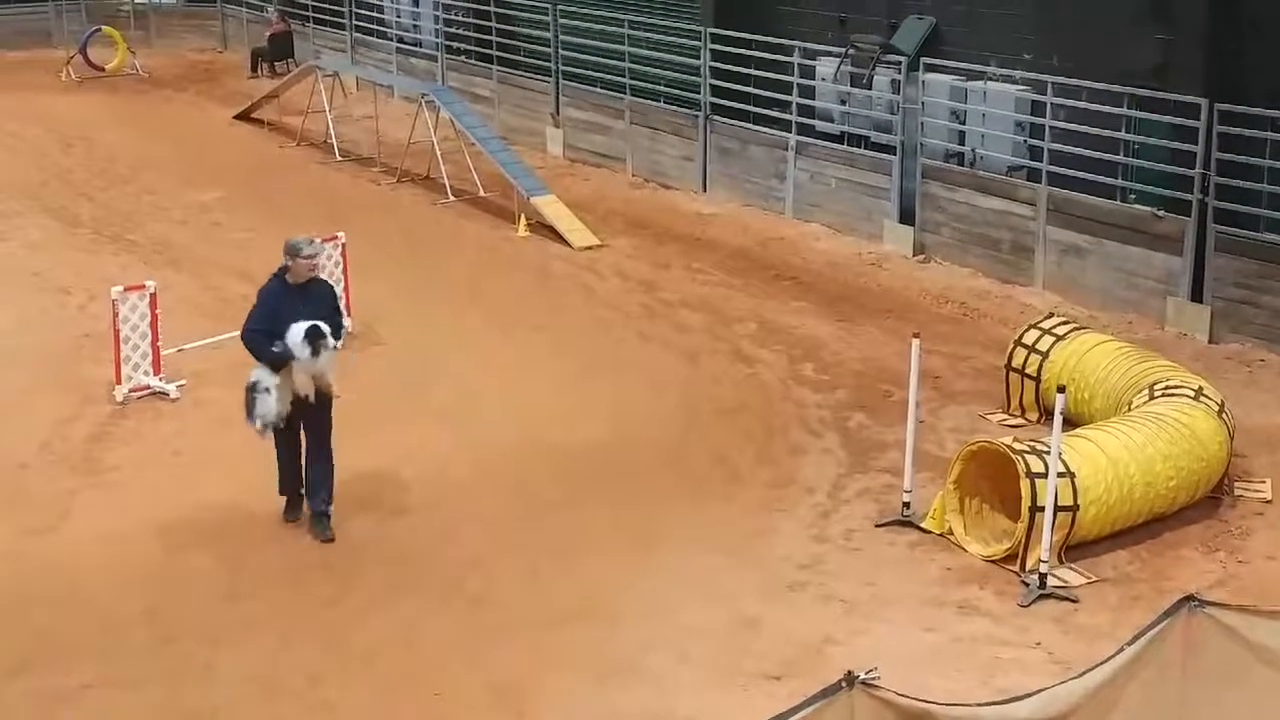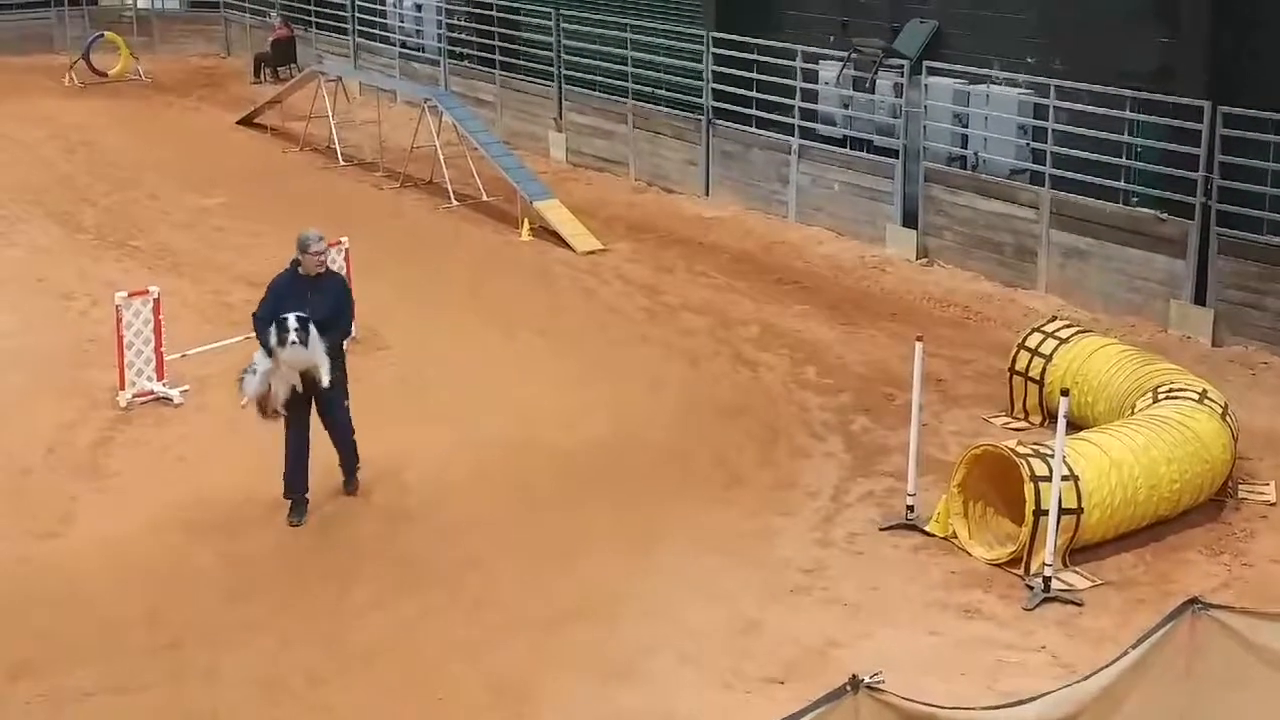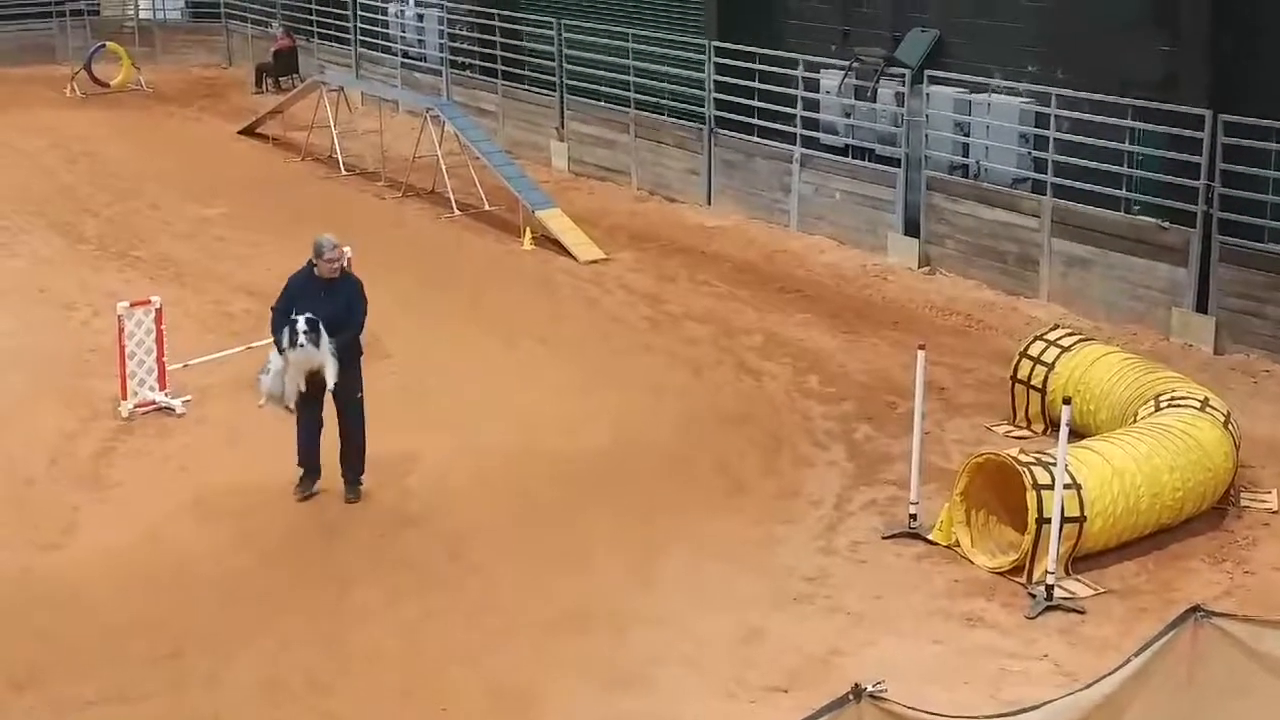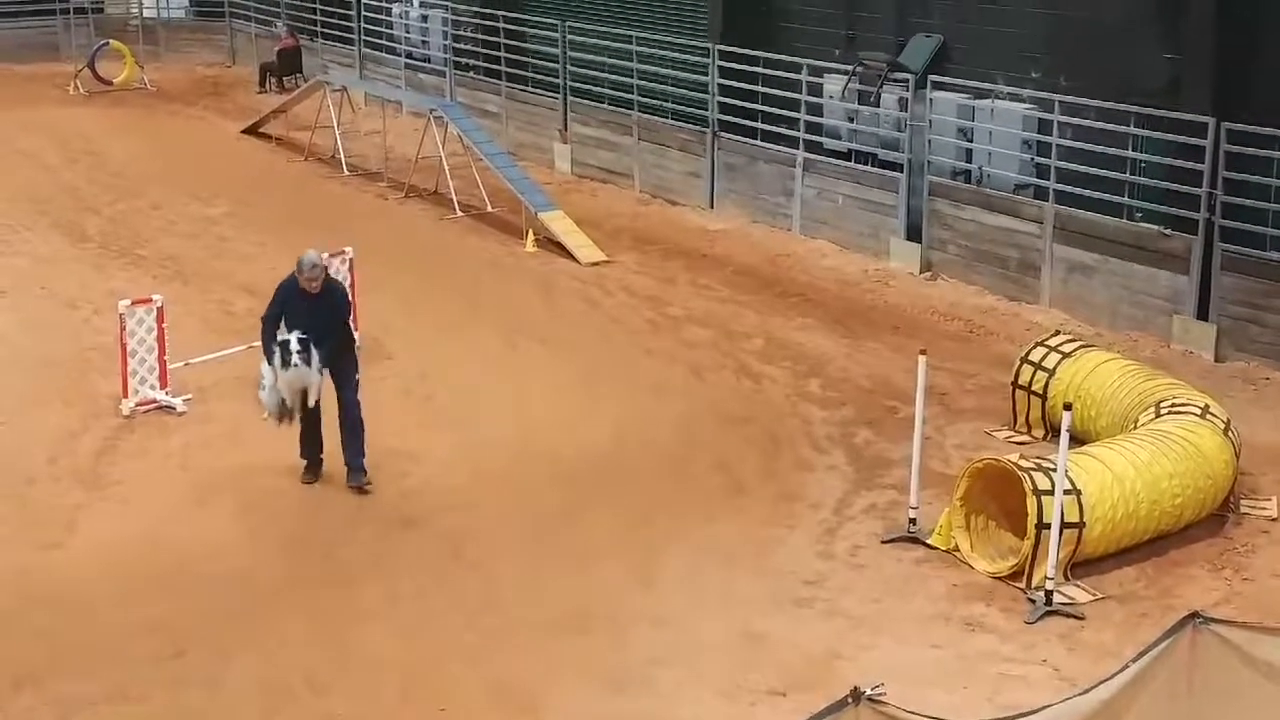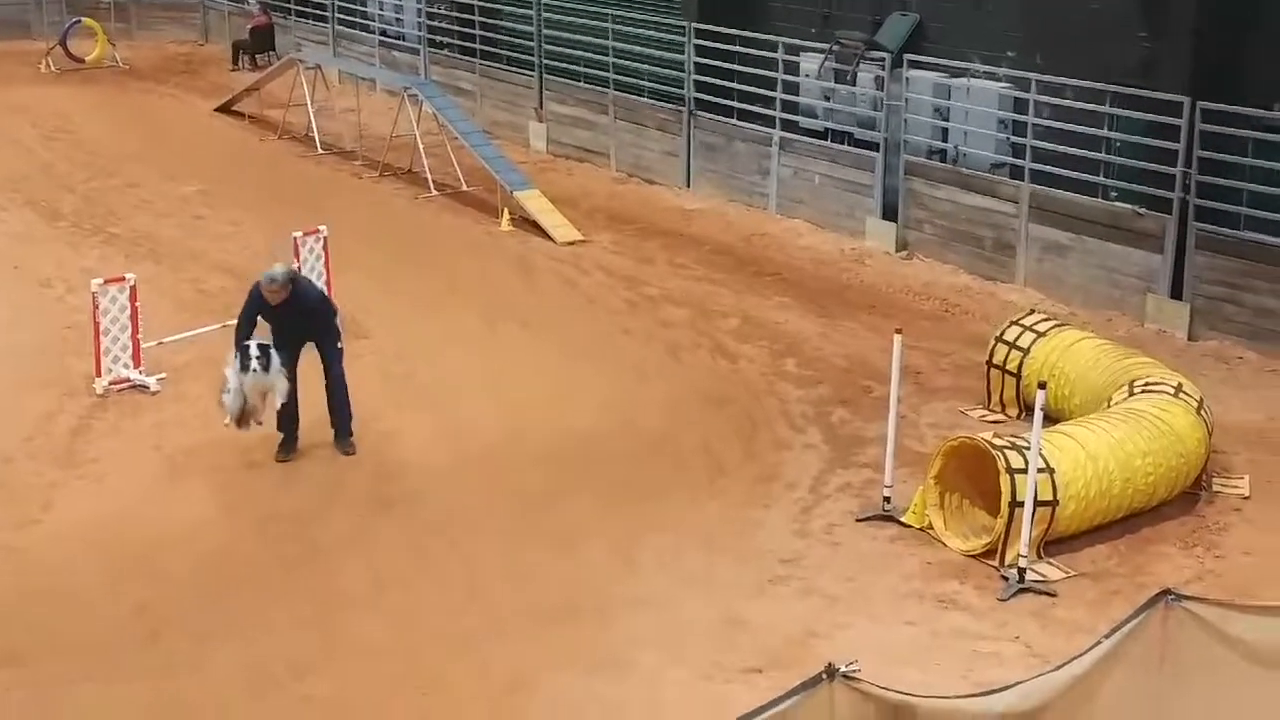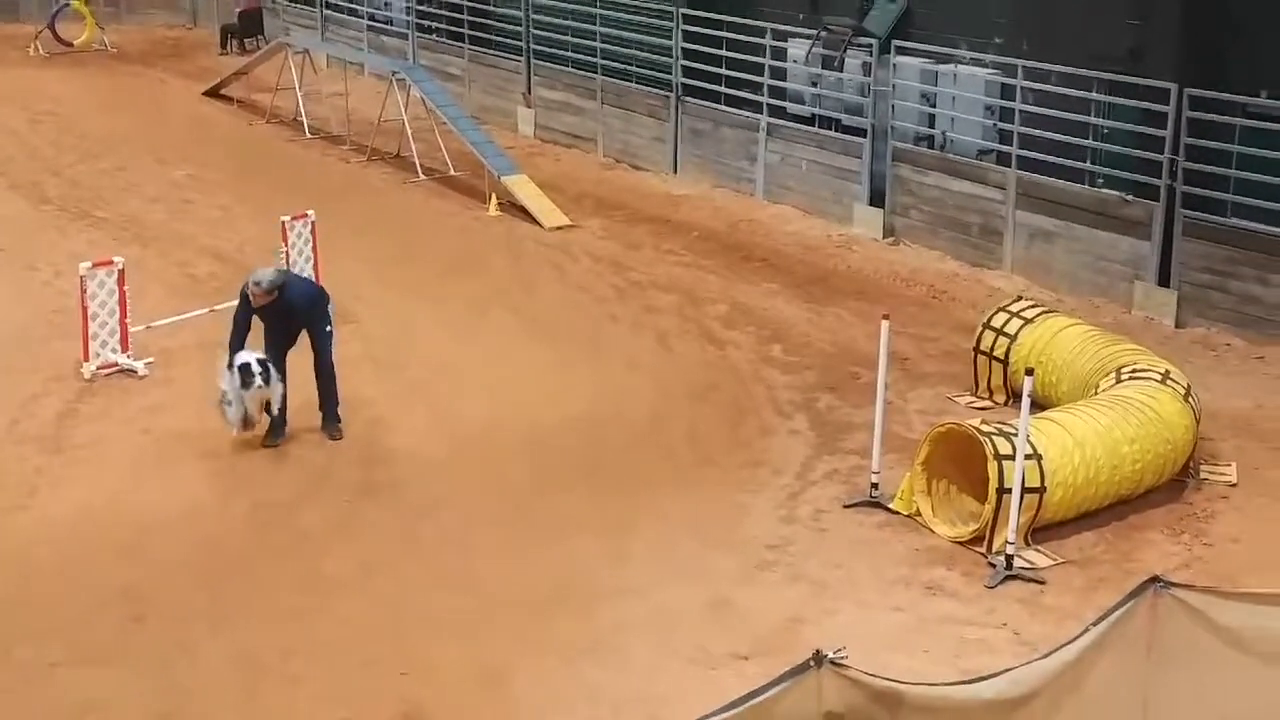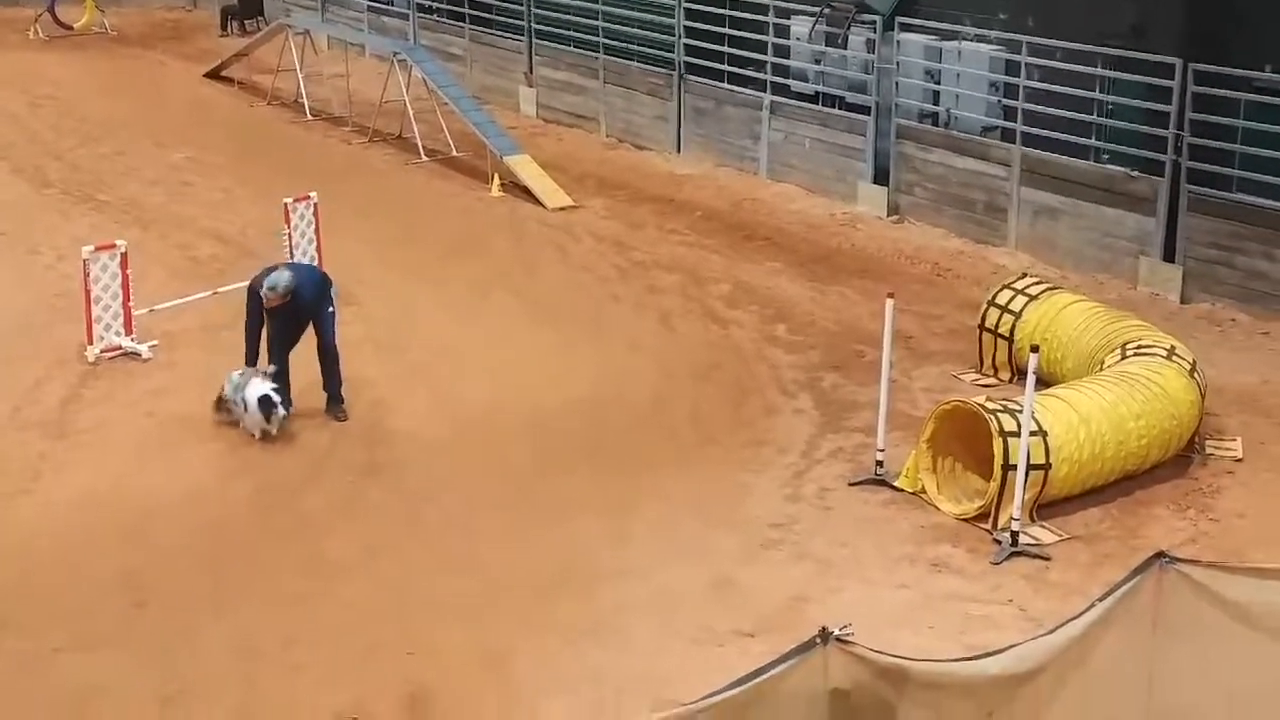
dt=0.4s
person 1, frame 1
left shoulder: (324, 291)
right shoulder: (272, 293)
left elbow: (336, 330)
right elbow: (251, 335)
right wrist: (279, 361)
left knee: (320, 443)
right knee: (287, 441)
left ankle: (320, 514)
right ankle: (293, 498)
person 1, frame 2
left shoulder: (337, 284)
right shoulder: (282, 284)
left elbow: (344, 326)
right elbow: (260, 319)
left wrist: (321, 348)
right wrist: (272, 349)
left hip: (329, 366)
left knee: (339, 424)
right knee: (296, 433)
left ankle: (349, 472)
right ankle: (297, 500)
person 1, frame 3
left shoulder: (352, 285)
right shoulder: (299, 281)
left elbow: (356, 327)
right elbow: (279, 314)
left wrist: (330, 350)
right wrist: (284, 346)
left hip: (344, 360)
left knee: (351, 418)
right knee: (307, 416)
left ankle: (352, 479)
right ankle: (309, 474)
person 1, frame 4
left shoulder: (337, 292)
right shoulder: (286, 289)
left elbow: (341, 333)
right elbow: (269, 323)
left wrist: (319, 361)
right wrist: (272, 358)
left hip: (339, 351)
left knee: (349, 404)
right knee: (308, 406)
left ankle: (355, 469)
right ankle: (312, 461)
person 1, frame 5
left shoulder: (309, 297)
right shoulder: (258, 292)
left elbow: (309, 333)
right elbow: (245, 325)
left hip: (321, 326)
right hip: (285, 329)
left knee: (334, 373)
right knee: (285, 376)
left ankle: (343, 434)
right ankle: (289, 438)
person 1, frame 6
left shoulder: (296, 298)
right shoulder: (249, 291)
left elbow: (289, 337)
right elbow: (239, 329)
left hip: (314, 310)
right hip: (277, 318)
left knee: (324, 360)
right knee: (274, 364)
left ankle: (330, 419)
right ankle: (277, 424)
person 1, frame 7
left shoulder: (306, 297)
right shoulder: (256, 287)
left elbow: (293, 335)
right elbow: (253, 327)
left wrist: (275, 365)
right wrist: (250, 366)
left hip: (318, 293)
left knee: (327, 343)
right knee: (276, 348)
left ankle: (334, 401)
right ankle: (281, 404)
